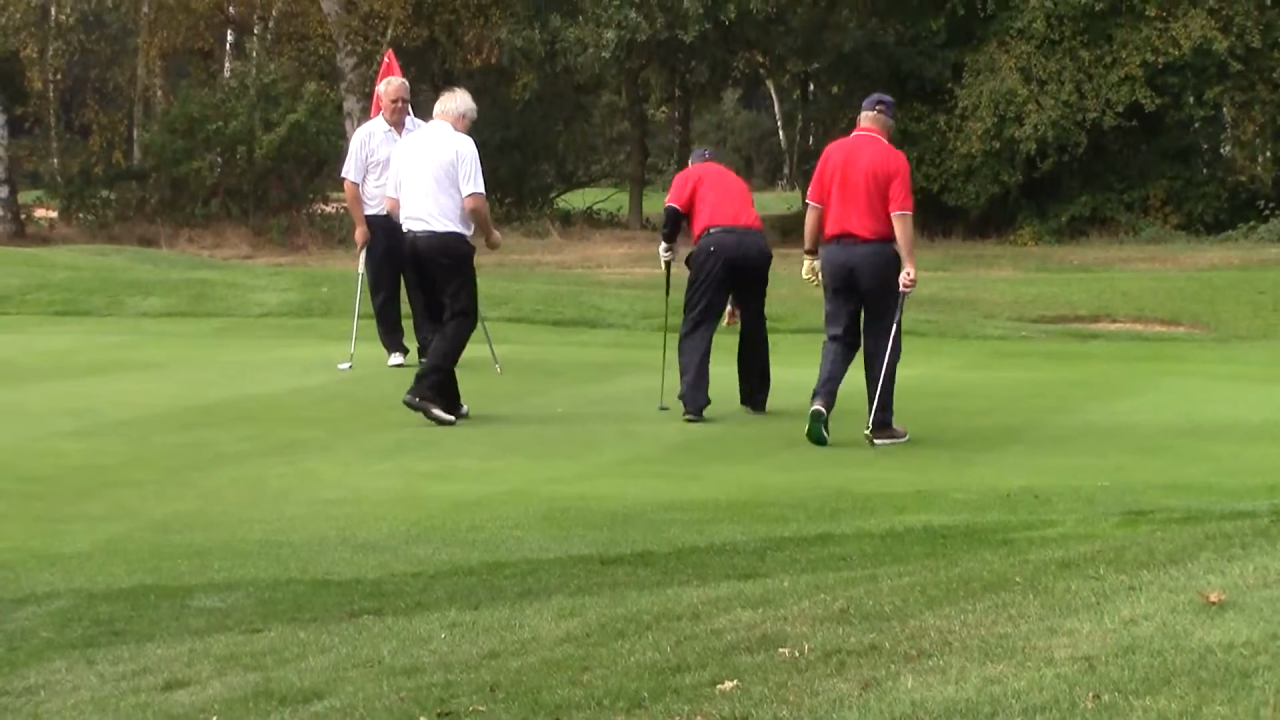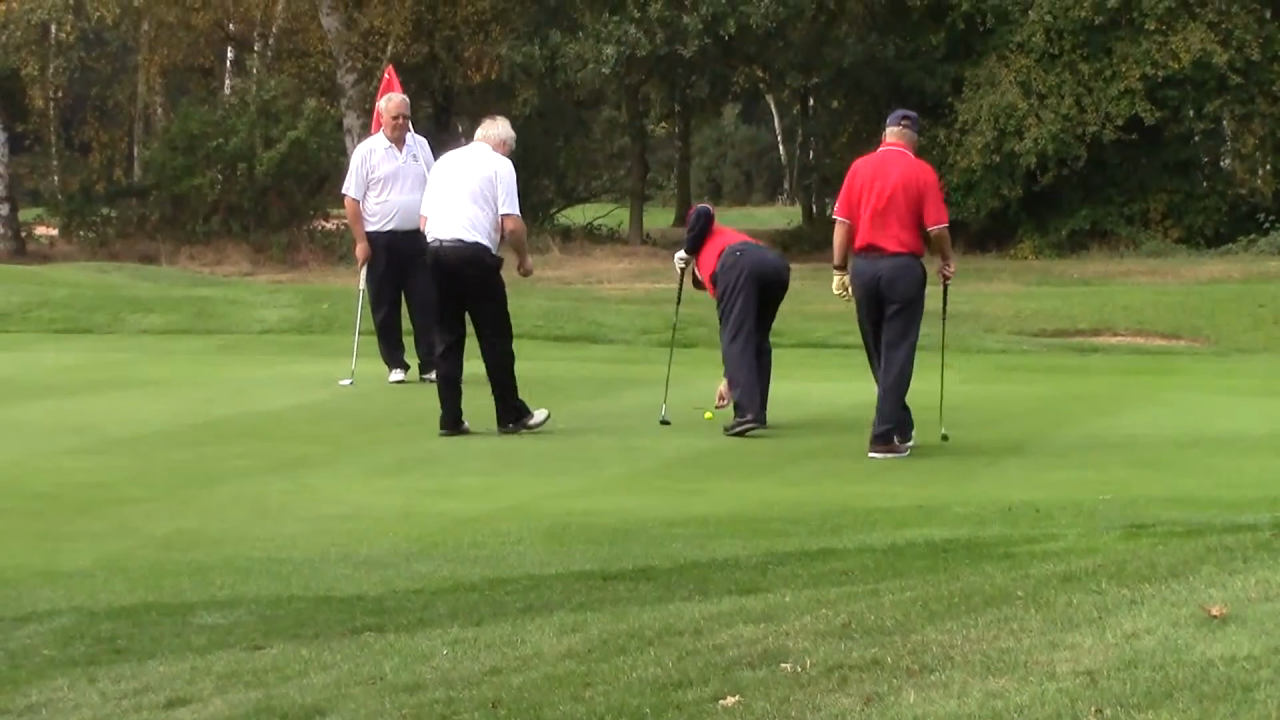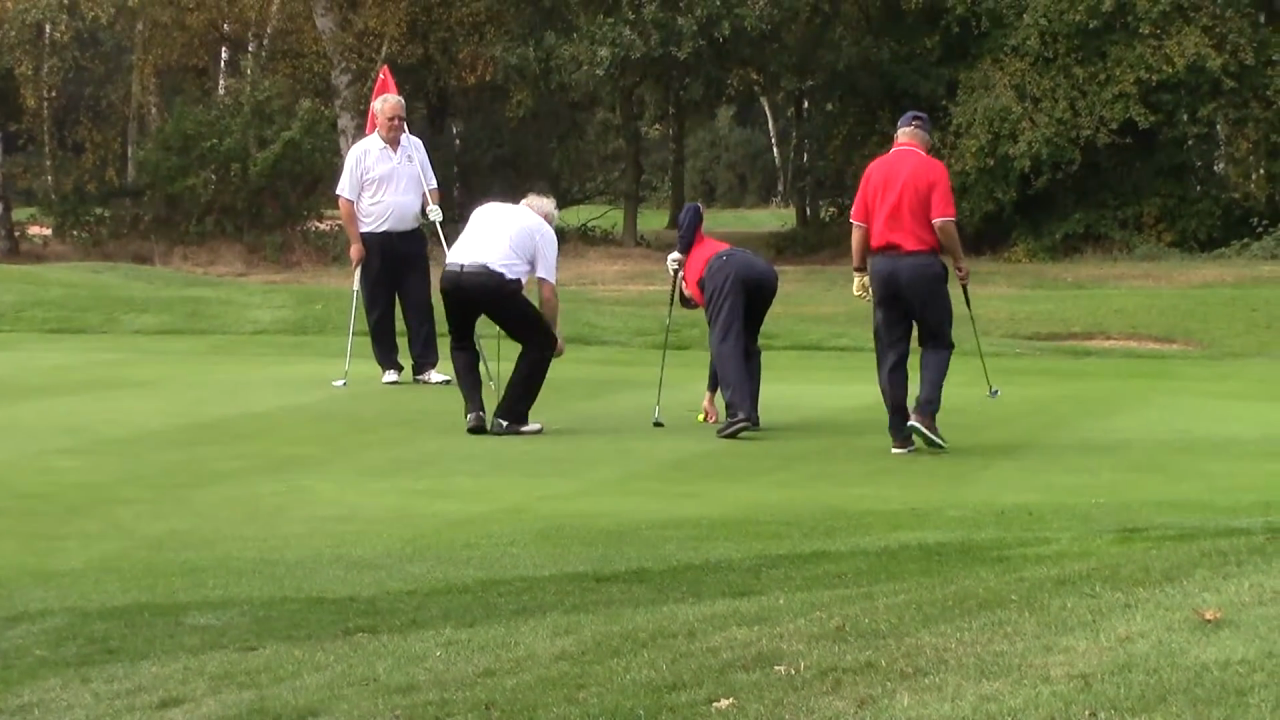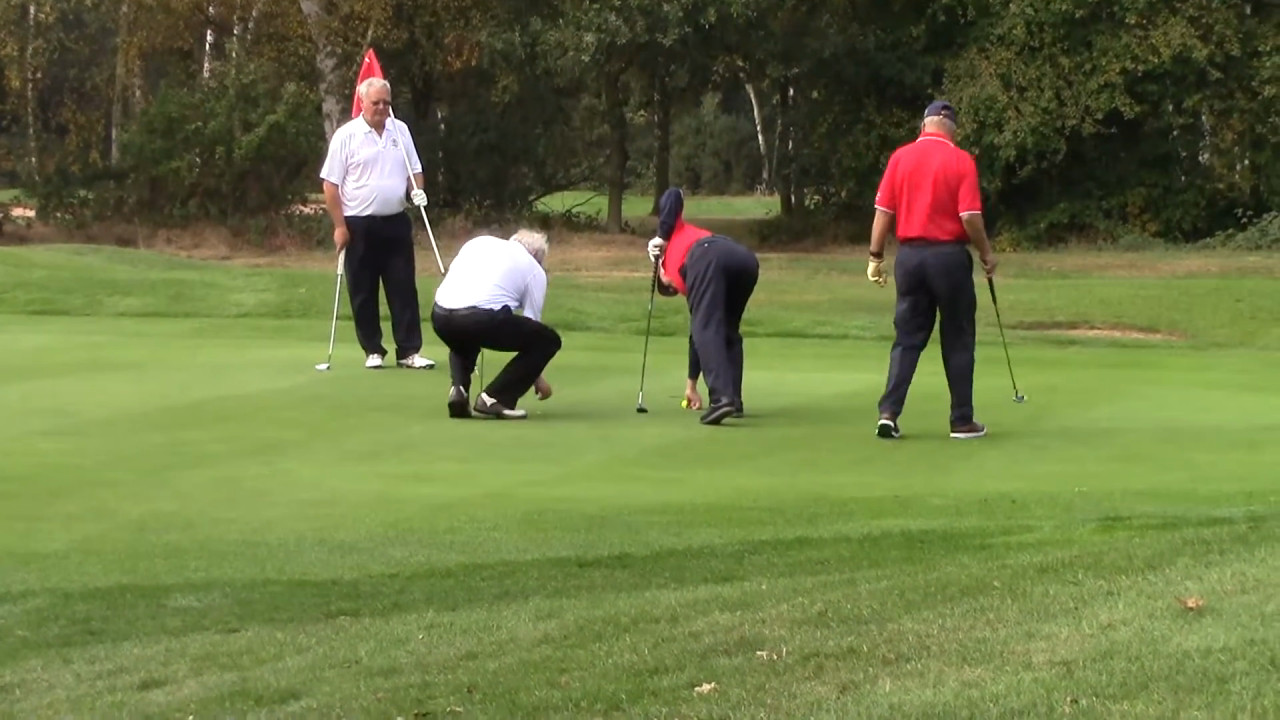
dt=0.5s
person 1, frame 1
left shoulder: (832, 151)
right shoulder: (894, 158)
left elbow: (814, 207)
right elbow: (900, 215)
left wrist: (810, 254)
right wrist: (908, 264)
left hip: (836, 253)
right hip: (876, 254)
left knee: (838, 338)
right knee: (882, 341)
left ankle: (821, 401)
right ankle: (881, 426)
person 1, frame 2
left shoulder: (859, 167)
right shoulder: (922, 172)
left elbow: (842, 223)
right elbow: (937, 228)
left wrist: (839, 269)
right wrist: (947, 260)
left hip: (864, 266)
right hip: (903, 267)
left knee: (879, 354)
right knee: (897, 355)
left ankle: (901, 428)
right ankle: (883, 437)
person 1, frame 3
left shoulder: (874, 168)
right shoulder: (933, 168)
left elbow: (859, 226)
right elbow: (943, 223)
left wrist: (859, 271)
right wrist: (959, 261)
left hip: (883, 265)
right hip: (921, 264)
left knee: (890, 353)
right knee: (937, 343)
left ankle: (901, 434)
right ankle: (923, 413)
person 1, frame 4
left shoulder: (900, 156)
right shoulder: (961, 160)
left elbow: (883, 212)
right elbow: (970, 216)
left wrist: (875, 257)
right wrist: (985, 253)
left hip: (909, 255)
right hip: (949, 255)
left knee: (907, 338)
right knee: (958, 339)
left ankle: (889, 410)
right ankle: (962, 421)
person 2, frame 1
left shoulder: (421, 130)
right shoulder: (365, 134)
right elbow: (351, 182)
right wrist: (360, 225)
right hip: (378, 222)
right knee: (384, 291)
left ankle: (429, 347)
right ankle: (394, 349)
person 2, frame 2
left shoulder: (421, 145)
right shoulder: (366, 151)
right elbow: (351, 199)
right wrist: (361, 241)
left hip: (416, 236)
right hip: (380, 239)
left knee: (425, 302)
right knee: (385, 307)
left ankle: (430, 365)
right ankle: (395, 365)
person 2, frame 3
left shoulder: (416, 146)
right shoulder: (361, 151)
left elbow: (429, 185)
right elbow: (346, 199)
left wrist: (433, 206)
right wrist: (355, 242)
left hip: (412, 237)
right hip: (375, 240)
left knee: (420, 304)
right knee: (379, 309)
left ankle: (425, 366)
right ankle: (389, 366)
person 2, frame 4
left shoulder: (401, 130)
right shoulder: (346, 135)
left elbow: (414, 169)
right elbow: (331, 183)
left wrist: (418, 190)
right wrist: (340, 226)
left hip: (396, 222)
right hip: (359, 224)
left knee: (404, 288)
right knee: (363, 292)
left ankle: (409, 351)
right ankle: (373, 351)
person 3, frame 1
left shoulder: (405, 144)
right shoulder: (461, 143)
left elbow: (392, 204)
right elbow: (474, 202)
right wrist: (489, 234)
left hip: (412, 240)
right hip: (447, 242)
left knee: (439, 320)
right knee: (460, 319)
left ankle: (447, 401)
right ankle: (424, 389)
person 3, frame 2
left shoulder: (444, 160)
right shoulder: (500, 164)
left elbow: (424, 221)
right elbow: (511, 224)
right wrist: (523, 259)
left hip: (435, 250)
right hip: (473, 253)
left knee: (448, 336)
right knee: (495, 335)
left ankle: (451, 418)
right ankle: (511, 415)
person 3, frame 3
left shoulder: (487, 208)
right shoulder: (543, 229)
right elbow: (547, 290)
left wrist: (470, 304)
right wrist: (554, 335)
left hip: (450, 275)
right hip: (492, 280)
left knee: (462, 343)
right knee: (541, 342)
left ankle: (474, 412)
right ankle: (509, 418)
person 3, frame 4
left shoulder: (478, 242)
right shoulder: (534, 268)
left elbow: (440, 292)
right elbow: (531, 327)
right wrist: (537, 379)
left hip: (441, 316)
right hip: (482, 317)
left knee: (463, 342)
right knee: (549, 341)
left ankle: (458, 389)
right ankle: (497, 397)
person 4, frame 1
left shoulder: (690, 174)
right shoulder: (738, 181)
left elbow: (673, 212)
left wrist: (666, 245)
right wrist: (738, 300)
left hip: (714, 244)
right hip: (757, 245)
left knee: (697, 326)
right knee: (754, 325)
left ankle: (694, 402)
right ankle: (756, 398)
person 4, frame 2
left shoulder: (708, 238)
left elbow: (703, 213)
right elbow: (739, 335)
left wrist: (687, 251)
right wrist: (727, 379)
left hip: (740, 263)
right hip: (777, 265)
left knee: (736, 339)
right knee: (758, 340)
left ankle: (746, 413)
right ankle: (757, 411)
person 4, frame 3
left shoulder: (696, 250)
left elbow: (693, 210)
right elbow: (720, 346)
left wrist: (680, 251)
right wrist: (709, 397)
left hip: (727, 269)
right hip: (765, 273)
left knee: (725, 342)
right knee: (747, 345)
left ankle: (738, 413)
right ankle: (750, 413)
person 4, frame 4
right shoulder: (687, 284)
left elbow: (674, 195)
right elbow: (695, 333)
left wrist: (661, 237)
right wrist: (692, 384)
left hip: (710, 256)
right hip: (746, 260)
left knee: (707, 330)
right knee: (729, 331)
left ankle: (721, 398)
right ankle: (733, 399)
